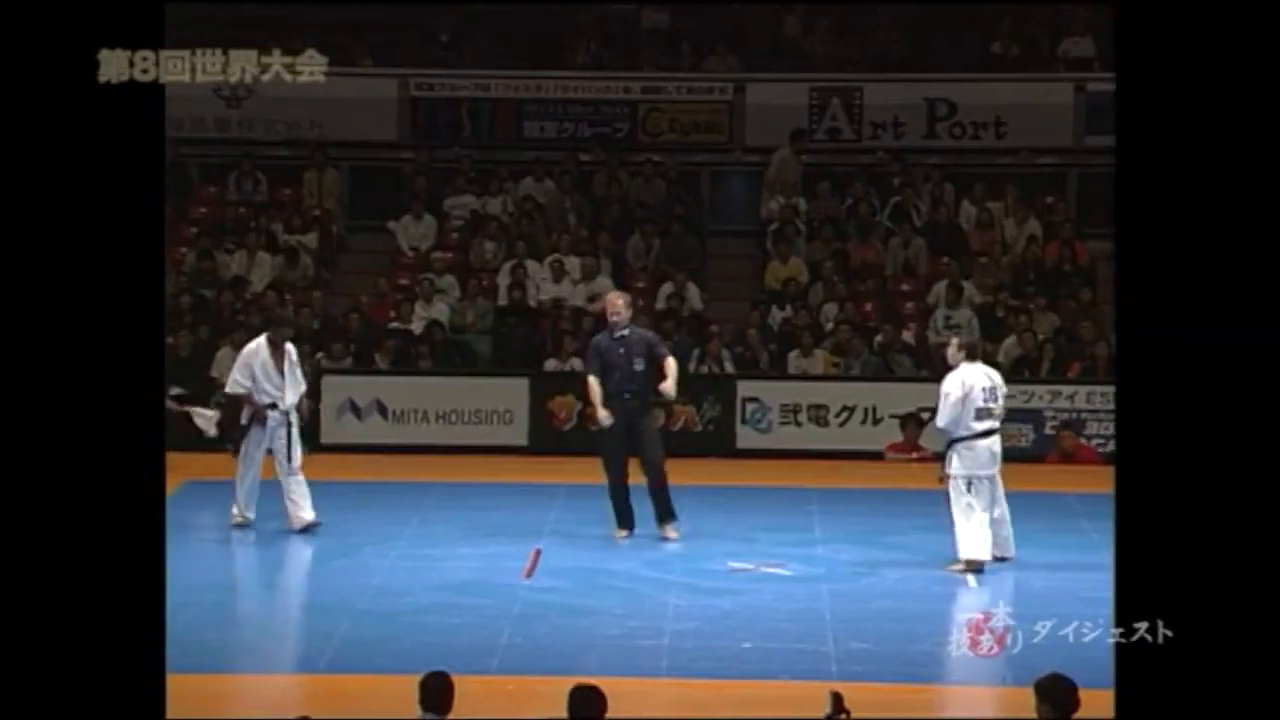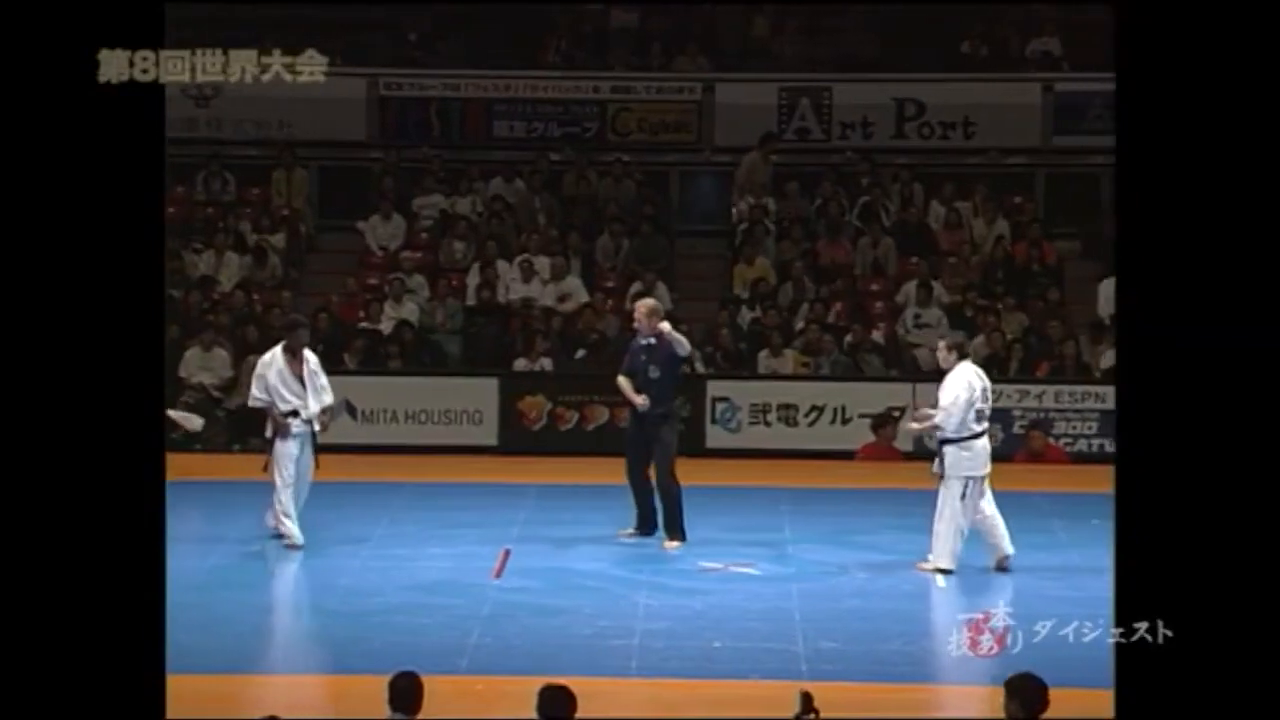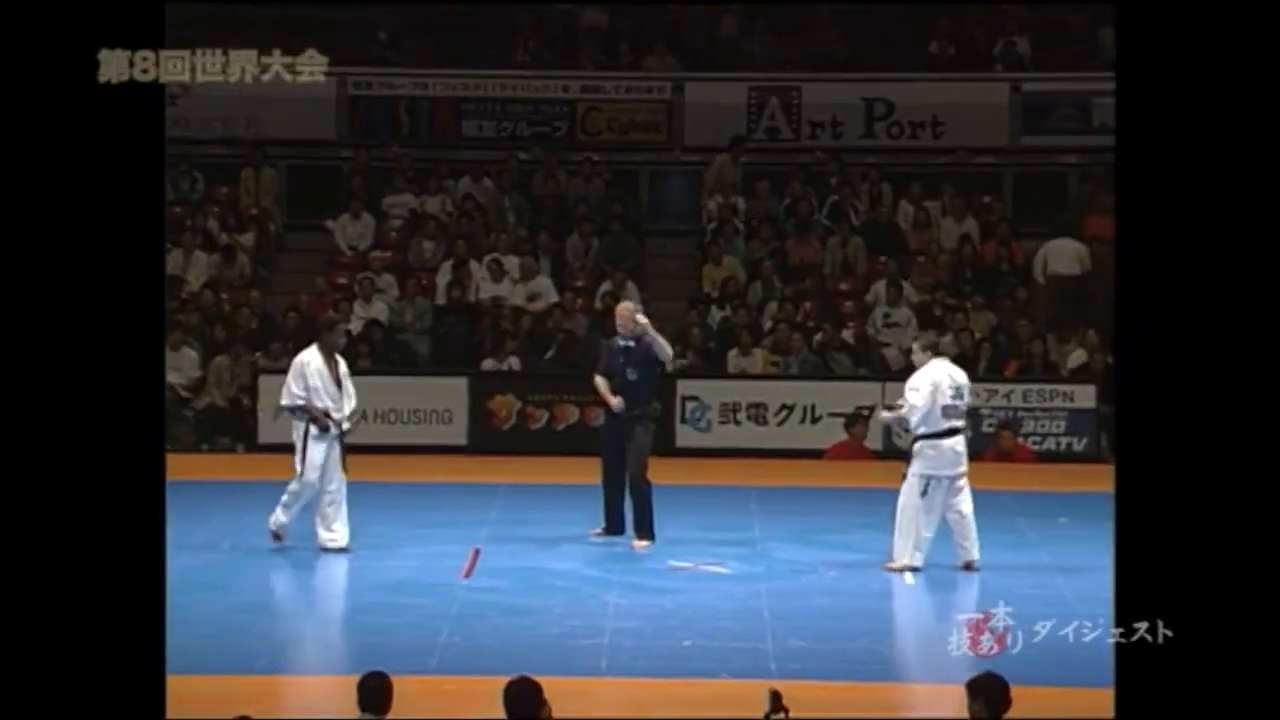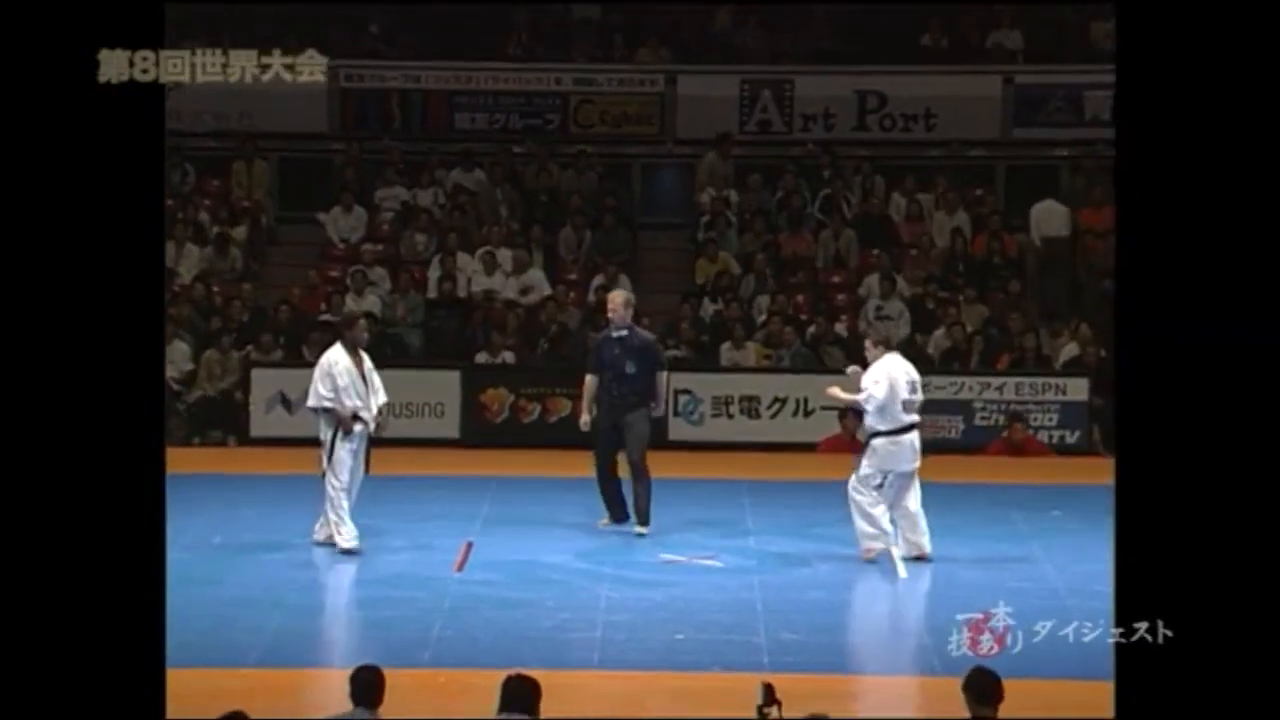
dt=0.7s
person 1, frame 1
left shoulder: (645, 338)
right shoulder: (599, 342)
left elbow: (668, 359)
right elbow: (593, 378)
left wrist: (670, 380)
right wrist: (599, 408)
left hip: (642, 410)
right hip: (613, 412)
left knee: (655, 466)
right knee: (616, 472)
left ankle: (666, 520)
right ankle: (625, 523)
person 1, frame 2
left shoulder: (668, 345)
right shoulder: (635, 346)
left elbow: (686, 350)
right elbow: (622, 377)
left wrist: (671, 334)
right wrist: (634, 398)
left hip: (664, 419)
right hip: (639, 417)
left knee: (665, 476)
right knee: (636, 472)
left ankle: (675, 533)
right ankle: (646, 525)
person 1, frame 3
left shoulder: (647, 345)
right shoulder: (612, 346)
left elbow: (668, 356)
right elbow: (600, 376)
left wrist: (649, 331)
right wrist: (610, 398)
left hip: (640, 419)
right hip: (615, 417)
left knee: (636, 474)
right knee: (611, 473)
left ankle: (644, 533)
right ankle: (613, 525)
person 1, frame 4
left shoulder: (646, 341)
right shoulder: (603, 340)
left elbow: (660, 371)
right elbow: (592, 375)
left wrist: (659, 402)
right wrist: (585, 410)
left hip: (636, 409)
right hip: (608, 409)
left knee: (637, 462)
right knee: (604, 464)
left ankle: (642, 520)
right ankle: (617, 514)
person 2, frame 1
left shoulder: (956, 378)
right shoulder: (993, 374)
left elbow: (945, 421)
right elbow: (999, 411)
left wrist: (953, 432)
left hip: (967, 448)
right hip: (991, 443)
left knee: (967, 506)
right knee: (994, 503)
left ankle: (974, 556)
right ankle: (1001, 549)
person 2, frame 2
left shoulder: (957, 378)
right shoulder: (976, 373)
left elbow: (949, 420)
left wrist: (921, 427)
right wrist: (933, 414)
left hip: (961, 449)
right hip: (976, 445)
left knee: (953, 507)
right knee: (981, 504)
left ankle: (943, 560)
right ankle: (1002, 552)
person 2, frame 3
left shoulder: (923, 376)
right shoulder: (960, 374)
left elbow: (914, 414)
left wrist: (892, 417)
left hip: (931, 448)
right hip: (955, 445)
left knee: (915, 504)
right knee: (960, 504)
left ankle: (907, 557)
right ankle: (970, 556)
person 2, frame 4
left shoulder: (881, 369)
right shoulder: (907, 367)
left elbow: (871, 401)
left wrist: (842, 396)
right wrist: (863, 380)
left hip: (888, 442)
right hip: (908, 438)
left knee: (862, 489)
right knee: (906, 498)
left ankle: (876, 542)
right ankle: (919, 547)
person 3, frame 1
left shoulder: (290, 350)
right shoulder: (252, 351)
left elbow: (297, 381)
right elbow: (238, 386)
left wrist: (302, 404)
right wrist: (256, 407)
left hip: (286, 417)
right hip: (261, 417)
left knee: (292, 466)
right knee: (248, 466)
left ankle: (302, 518)
right ankle: (243, 514)
person 3, frame 2
left shoulder: (311, 358)
right shoulder: (268, 361)
left elbow: (323, 390)
right elbow: (259, 397)
left wrist: (325, 414)
right wrist: (276, 418)
left hip: (308, 426)
right hip: (285, 428)
left knee: (302, 481)
right knee: (285, 481)
left ankle: (277, 522)
right ankle: (291, 535)
person 3, frame 3
left shoulder: (340, 362)
right shoulder: (305, 360)
left elbow: (347, 395)
right elbow: (294, 397)
left wrist: (349, 416)
right wrist: (316, 416)
left hip: (335, 429)
right hip: (312, 429)
left knee: (334, 485)
right knee: (307, 480)
left ankle: (333, 537)
right ankle: (278, 522)
person 3, frame 4
left shoulder: (363, 358)
right shoulder: (331, 360)
left elbow: (375, 390)
right elbow: (319, 398)
left wrist: (379, 415)
right wrist: (342, 418)
left hip: (361, 427)
right hip: (339, 430)
left knee: (352, 484)
right knee: (338, 484)
left ankle: (325, 532)
right ankle: (345, 539)
